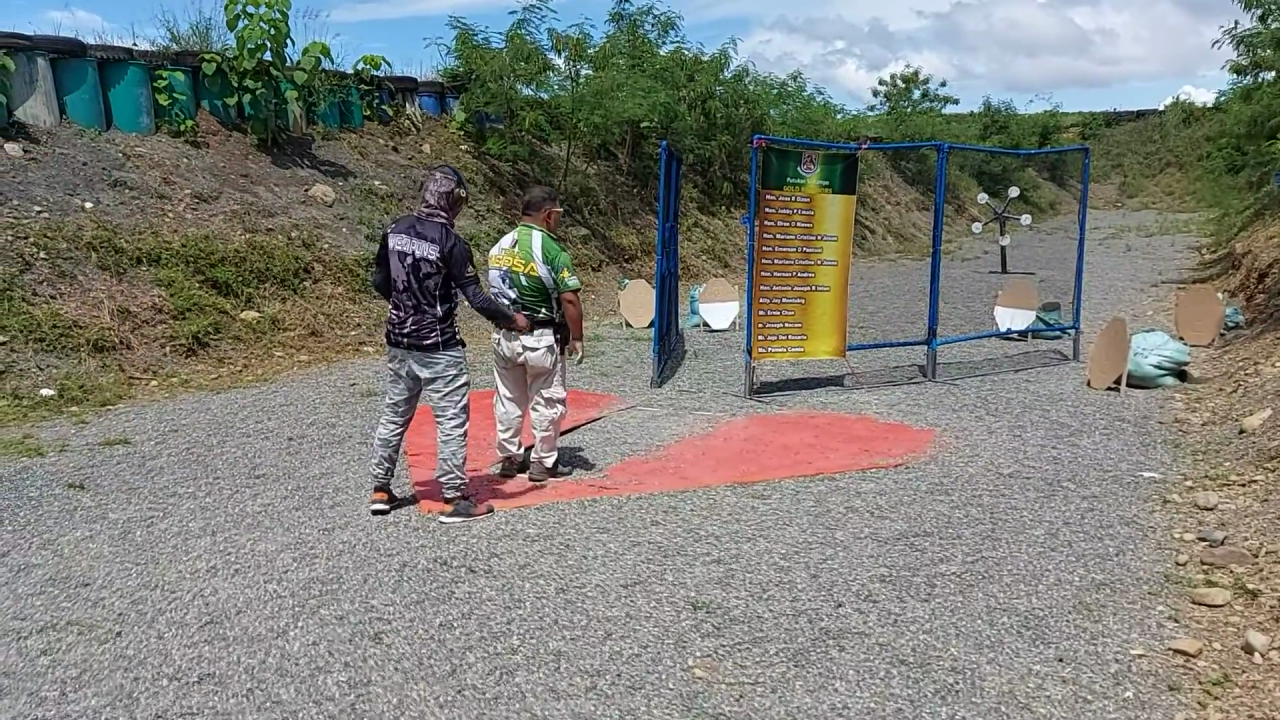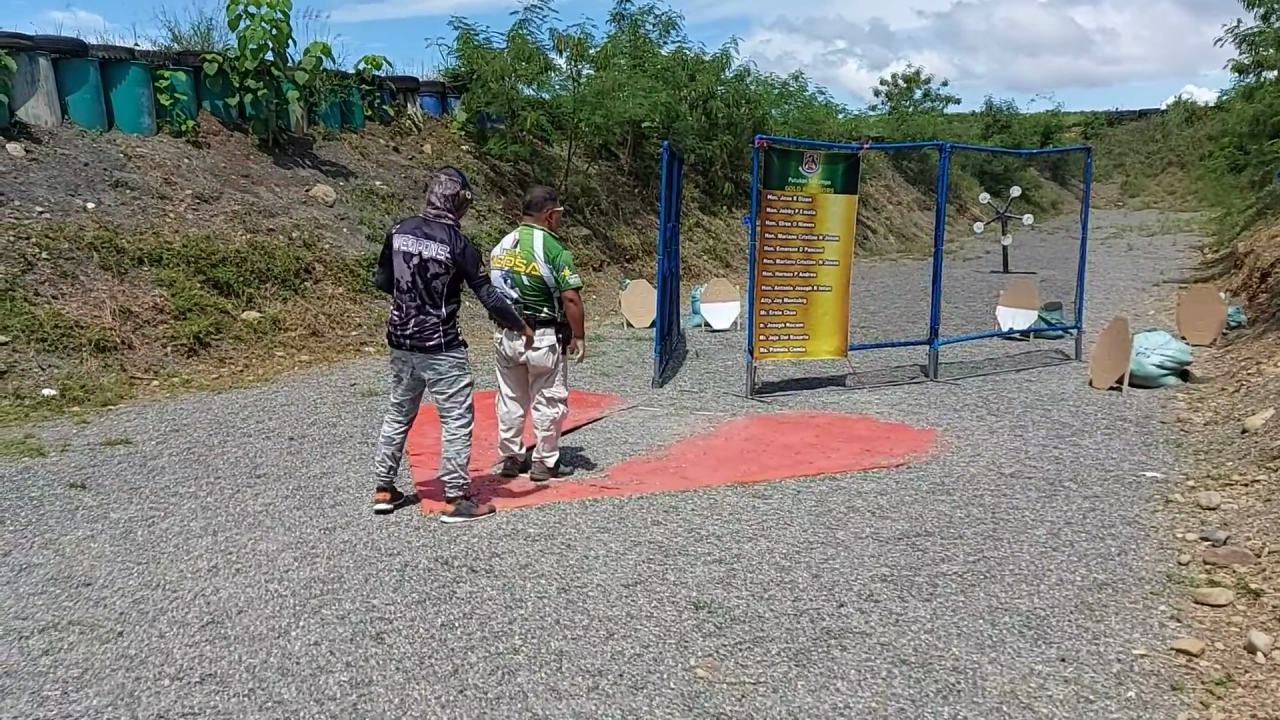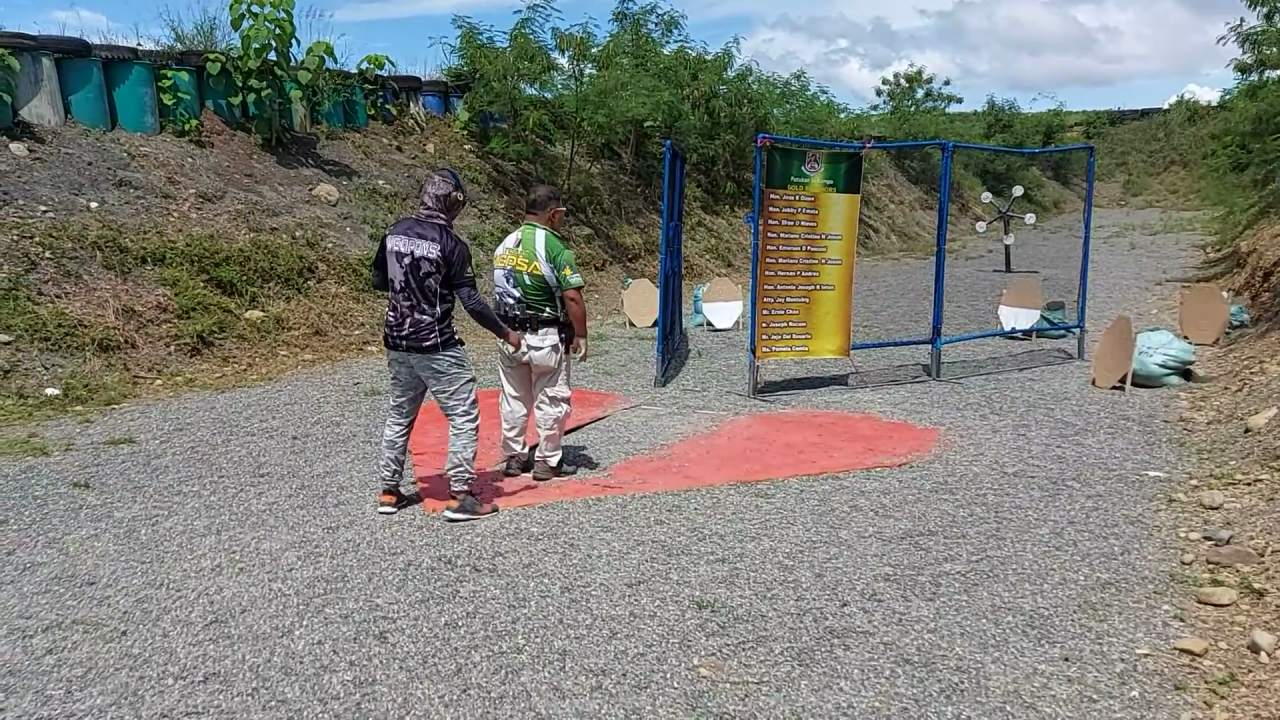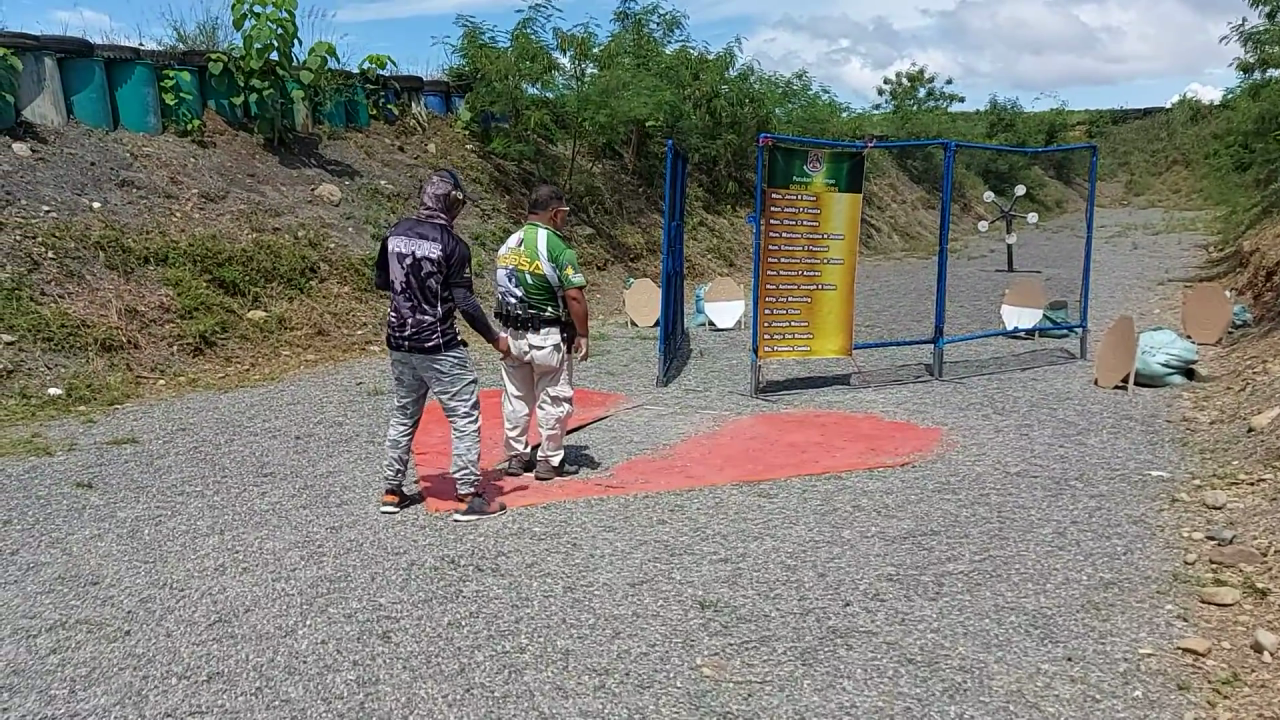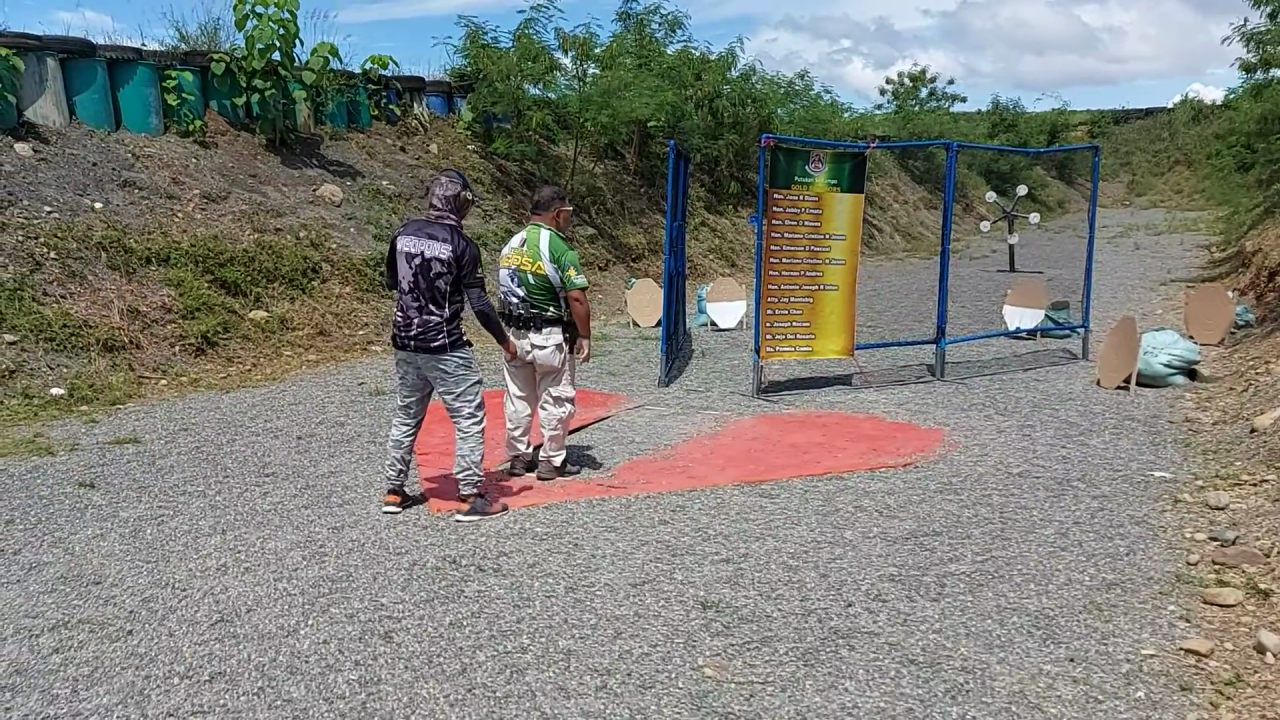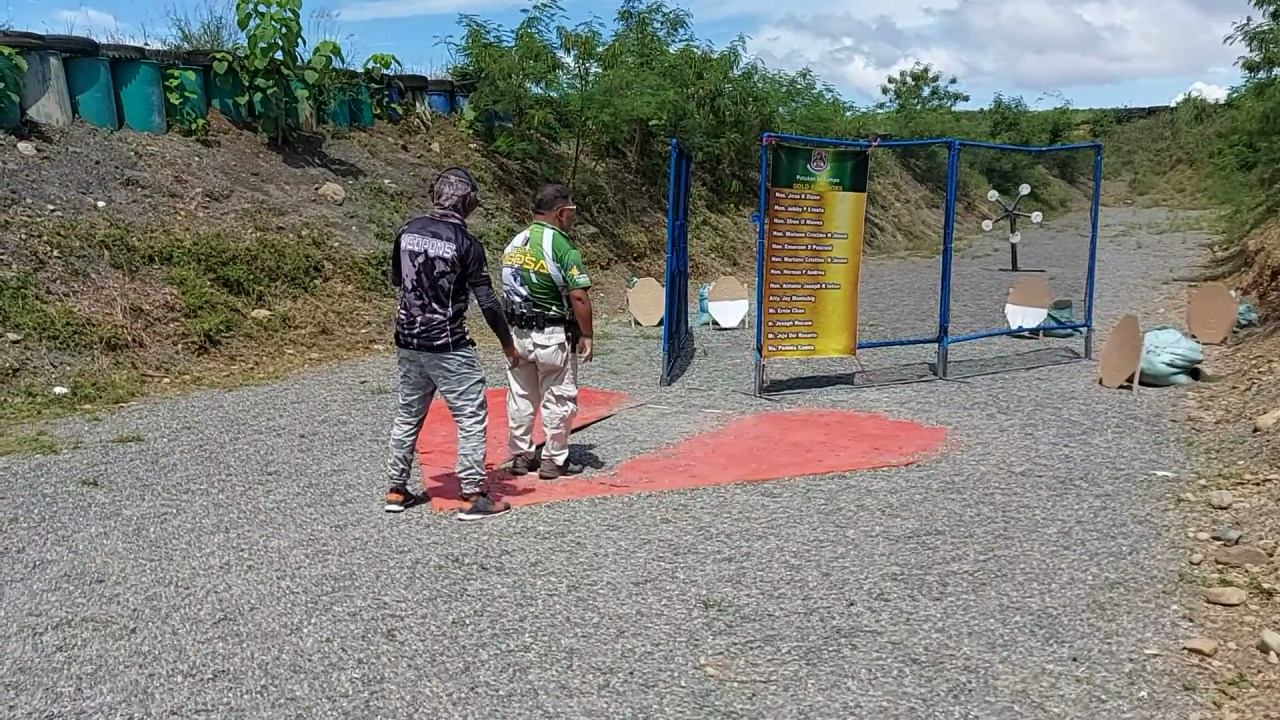
dt=0.2s
person 1, frame 1
left shoulder: (395, 230)
right shoulder: (450, 243)
left elbow: (380, 282)
right elbow: (477, 299)
right wrist: (512, 320)
left hip: (400, 343)
right hip: (439, 347)
left knee: (394, 415)
right knee: (451, 421)
left ankle: (380, 490)
right ankle: (455, 500)
person 1, frame 2
left shoulder: (400, 231)
right shoulder: (458, 245)
left elbow: (381, 281)
right elbow: (489, 298)
right wrist: (521, 327)
left hip: (402, 342)
right hip: (441, 347)
left knee: (398, 414)
right knee: (457, 421)
left ankle: (383, 489)
right ankle: (457, 500)
person 1, frame 3
left shoulder: (395, 232)
right shoulder: (450, 244)
left elbow: (378, 281)
right elbow: (472, 301)
right wrist: (505, 333)
left hip: (398, 343)
right hip: (437, 346)
left knee: (399, 416)
right knee: (463, 416)
left ankle: (389, 492)
right ankle: (461, 497)
person 1, frame 4
left shoulder: (396, 233)
right shoulder: (452, 244)
left elbow: (381, 282)
right elbow: (466, 304)
right wrist: (495, 338)
left hip: (401, 344)
right hip: (439, 347)
left knee: (403, 416)
right knee: (465, 419)
left ankle: (392, 491)
right ankle: (469, 497)
person 1, frame 5
left shoulder: (404, 233)
right shoulder: (461, 245)
left elbow: (391, 281)
right elbow: (480, 304)
right wrist: (504, 340)
left hip: (406, 344)
right hip: (445, 347)
left knee: (406, 416)
right knee: (469, 419)
left ankle: (394, 491)
right ankle: (471, 498)
person 1, frame 6
left shoulder: (408, 231)
right shoulder: (465, 244)
right elbow: (487, 302)
right wrist: (507, 343)
left hip: (409, 342)
right hip: (448, 346)
left knee: (408, 414)
right knee: (471, 418)
left ankle: (396, 490)
right ankle: (473, 497)
person 2, frame 1
left shoulder: (500, 245)
right shoulder: (550, 249)
left elbow: (495, 289)
right elbow: (569, 299)
right wrist: (576, 337)
left hip: (504, 335)
right hip: (540, 338)
left knee: (508, 399)
right knee: (547, 402)
left ankle: (509, 459)
right ankle: (543, 463)
person 2, frame 2
left shoulder: (502, 245)
right shoulder: (552, 248)
left elbow: (496, 291)
right elbow: (570, 297)
right wrist: (578, 336)
left hip: (506, 335)
right hip: (543, 337)
left knee: (510, 399)
right knee: (549, 401)
left ankle: (510, 459)
right ankle: (544, 463)
person 2, frame 3
left shoulder: (505, 245)
right shoulder: (554, 246)
left elbow: (500, 289)
right elbow: (572, 296)
right wrist: (581, 334)
right hip: (545, 337)
left knee: (513, 398)
right knee: (552, 401)
left ankle: (513, 458)
right ankle: (548, 462)
person 2, frame 4
left shoulder: (508, 244)
right shoulder: (556, 246)
left elbow: (504, 288)
right elbow: (574, 295)
right wrist: (582, 334)
left hip: (511, 334)
right hip: (547, 336)
left knee: (515, 398)
right knee: (554, 400)
left ankle: (516, 457)
right ankle: (550, 462)
person 2, frame 5
left shoulder: (512, 244)
right shoulder: (558, 247)
left elbow: (507, 288)
right elbow: (576, 297)
right wrist: (584, 336)
left hip: (514, 333)
right hip: (550, 336)
left knee: (518, 398)
right knee: (556, 401)
left ankle: (518, 458)
right ankle: (552, 462)
person 2, frame 6
left shoulder: (514, 243)
right shoulder: (561, 246)
left elbow: (510, 287)
right elbow: (578, 297)
left wrist: (517, 325)
right wrist: (586, 335)
left hip: (517, 333)
right hip: (552, 336)
left knee: (520, 397)
right knee: (558, 400)
left ankle: (520, 457)
right ankle: (554, 461)
